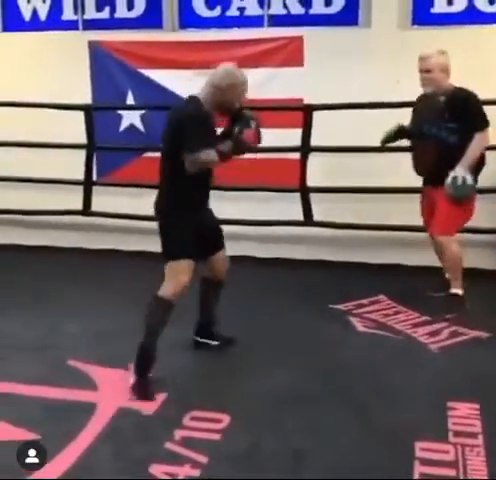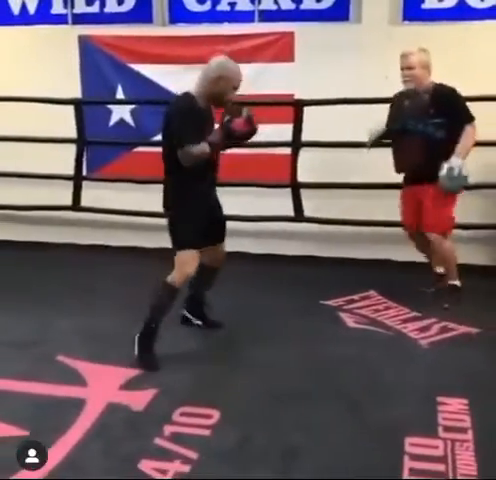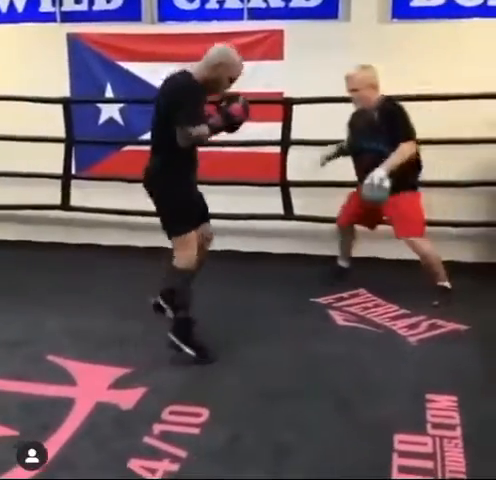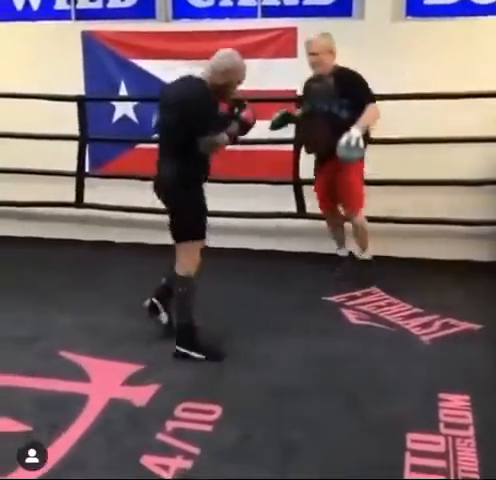
dt=0.3s
person 1, frame 1
left shoulder: (202, 113)
right shoulder: (190, 113)
right elbow: (192, 163)
left wrist: (231, 138)
right wrist: (231, 145)
left hip: (196, 206)
right hip: (177, 209)
left knee: (218, 267)
right knee: (177, 282)
left ankle: (205, 331)
right ankle: (143, 360)
person 1, frame 2
left shoulder: (204, 108)
right shoulder: (184, 108)
right elbow: (188, 155)
left wrist: (230, 135)
right wrist: (223, 136)
left hip: (205, 194)
right hip: (184, 199)
left knee: (215, 256)
right knee: (185, 270)
left ankle: (193, 309)
right ankle: (147, 336)
person 1, frame 3
left shoulder: (185, 84)
right shoulder: (186, 87)
right elbow: (185, 137)
left wrist: (218, 119)
right wrist: (222, 119)
left hip: (176, 176)
right hip: (167, 179)
left knee: (203, 236)
right knee: (189, 250)
left ankle: (171, 295)
right ankle: (182, 329)
person 1, frame 4
left shoulder: (178, 87)
right shoulder: (204, 97)
right elbow: (208, 146)
left wrist: (221, 123)
right wrist: (236, 126)
left hip: (170, 178)
right hip: (184, 183)
left knee: (191, 248)
right knee: (190, 258)
left ankle: (162, 298)
right ankle: (186, 338)
person 2, frame 1
left shoulder: (463, 98)
right shoulder: (422, 102)
left elbow: (482, 134)
left wrist: (464, 166)
right wrist: (400, 133)
left hip: (455, 180)
right hip: (431, 179)
left knee: (444, 234)
right knee: (436, 234)
left ankle: (456, 291)
right ankle: (450, 280)
person 2, frame 2
left shoulder: (445, 95)
right shoulder: (399, 100)
left elbow: (469, 128)
right elbow: (395, 131)
left wrist: (457, 158)
right wrist: (381, 133)
left hip: (440, 177)
right hip: (413, 177)
left knee: (436, 233)
right knee: (413, 229)
left ankle: (453, 283)
right ankle: (439, 271)
person 2, frame 3
left shoulder: (392, 110)
right shoulder: (357, 117)
left elbow: (409, 145)
left wrist: (383, 169)
right wrist: (339, 150)
left hip: (399, 185)
right hip: (369, 184)
left knee: (415, 237)
right knee: (343, 221)
left ankle: (442, 284)
right ankle: (344, 265)
person 2, frame 4
left shoulder: (348, 78)
right shoulder: (311, 85)
left elbow: (372, 109)
left wrist: (357, 129)
right wrist: (289, 116)
left hip: (347, 156)
right hip: (324, 157)
left knee: (352, 210)
right knee: (328, 207)
left ankle: (365, 257)
right ankle: (342, 252)
